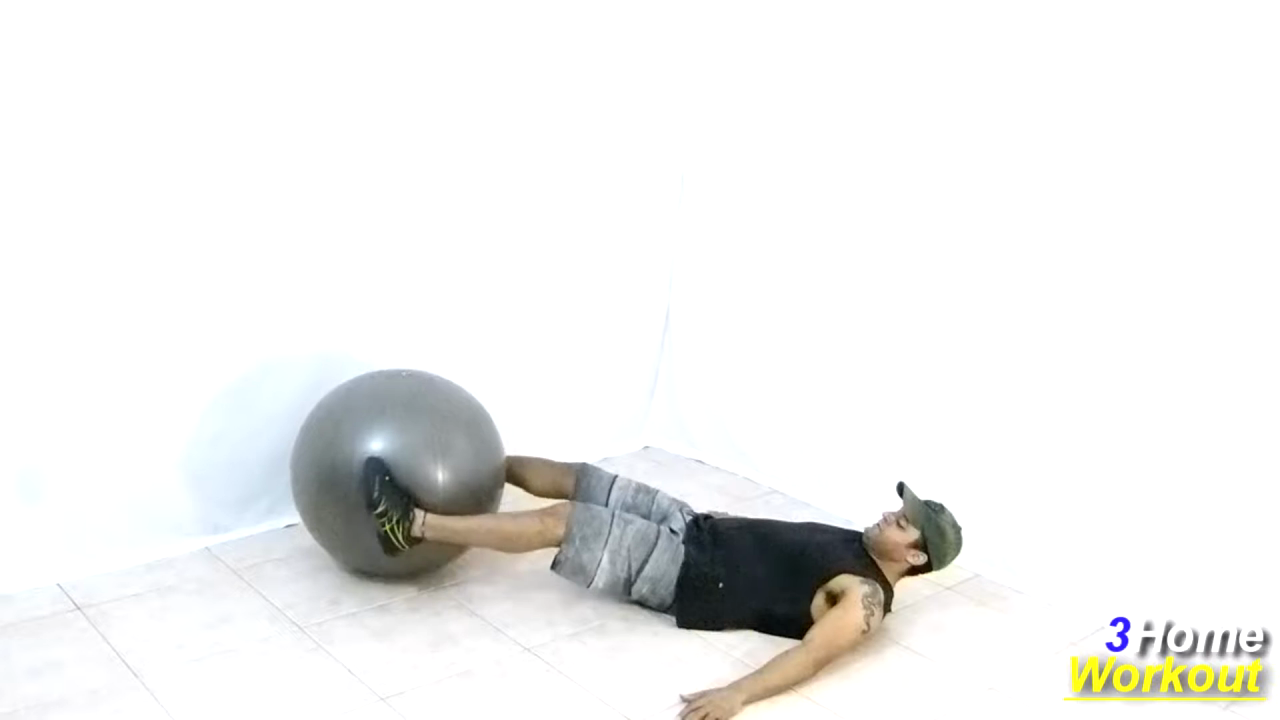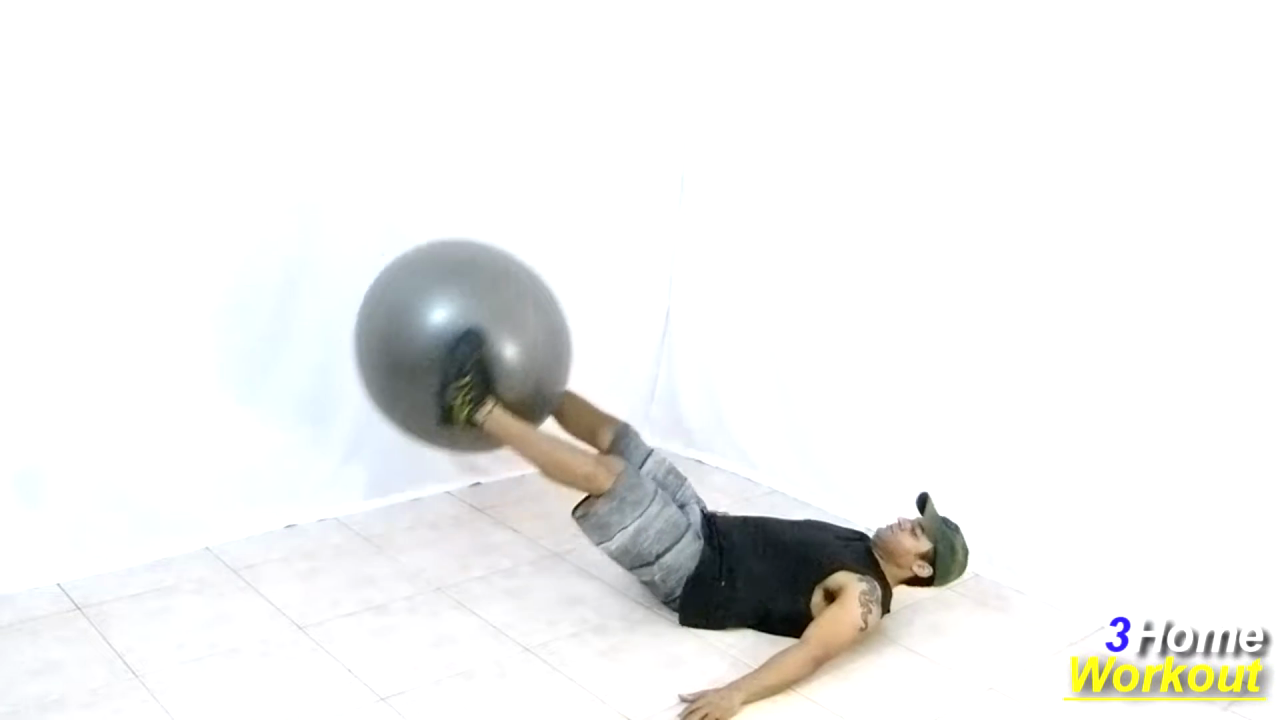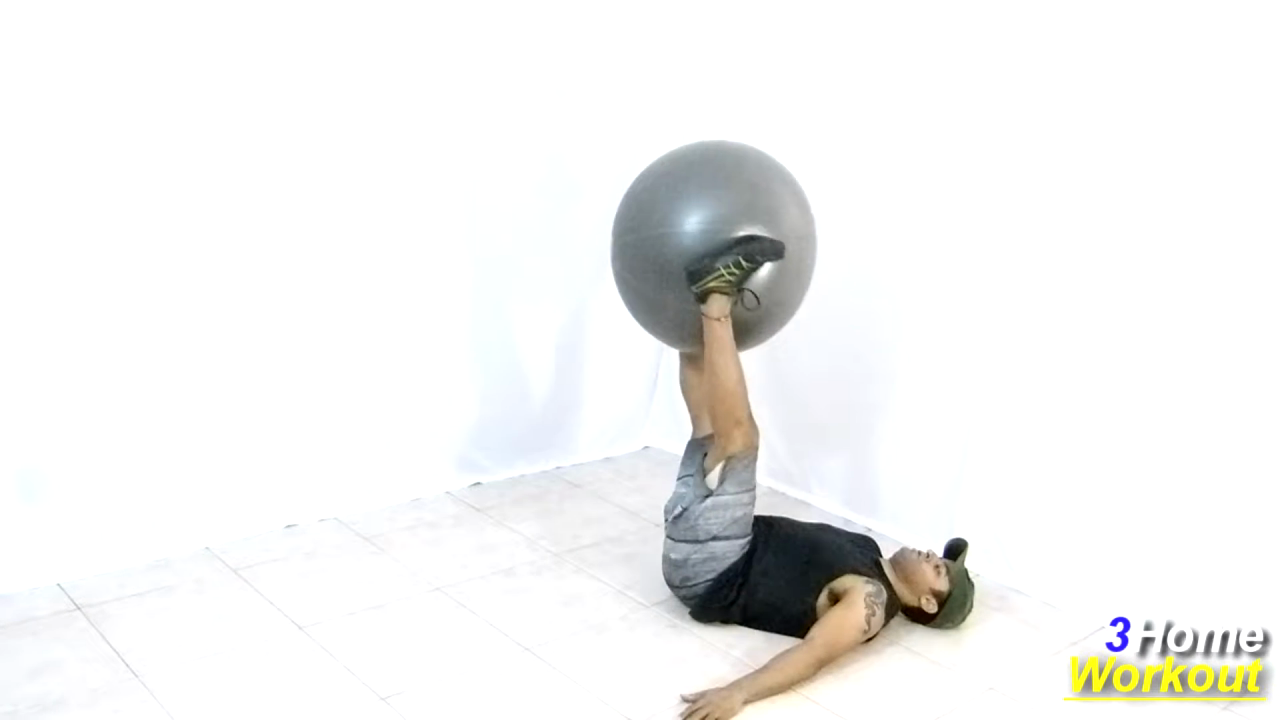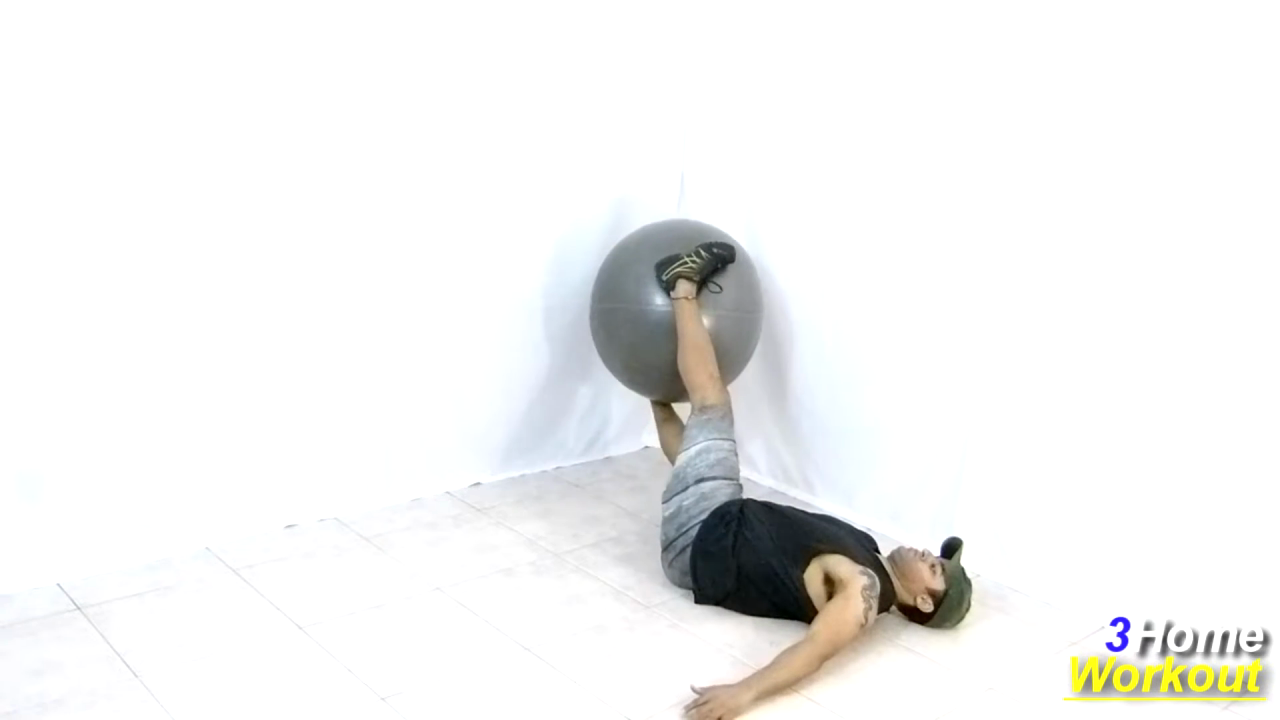
dt=1s
person 1, frame 1
left shoulder: (866, 597)
right shoulder: (851, 542)
left elbow: (811, 653)
right wrist: (714, 520)
left hip: (690, 577)
right hip: (695, 531)
left knee: (558, 521)
right knee: (573, 479)
left ankle: (413, 524)
person 1, frame 2
left shoulder: (862, 599)
right shoulder: (856, 545)
left elbow: (808, 654)
left hip: (698, 579)
right hip: (707, 532)
left knee: (604, 474)
right knee: (612, 434)
left ankle: (478, 408)
person 1, frame 3
left shoulder: (870, 602)
right shoulder: (867, 552)
left elbow: (813, 654)
left hip: (709, 576)
right hip: (726, 553)
left knee: (737, 436)
right knee: (713, 424)
left ankle: (717, 295)
right ankle: (710, 299)
person 1, frame 4
left shoulder: (864, 591)
right shoulder: (866, 552)
left elbow: (815, 650)
left hip: (703, 540)
right hip: (711, 538)
left knee: (711, 401)
left ankle: (684, 284)
